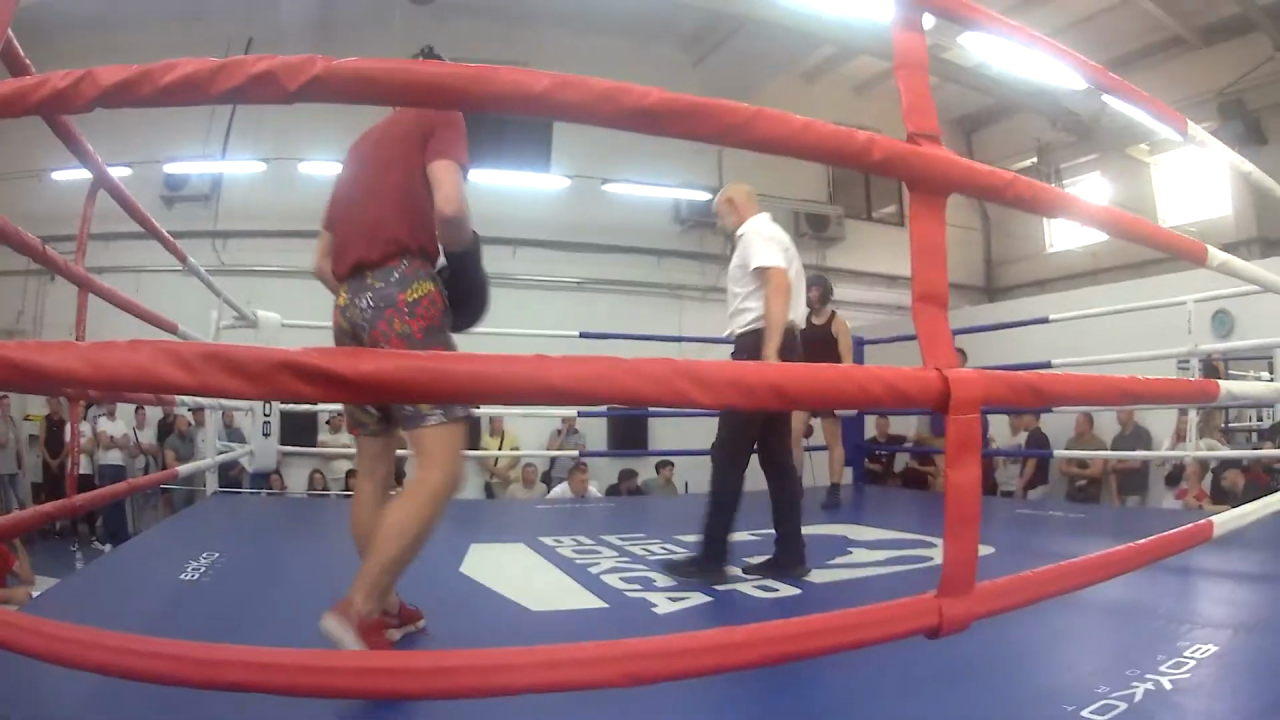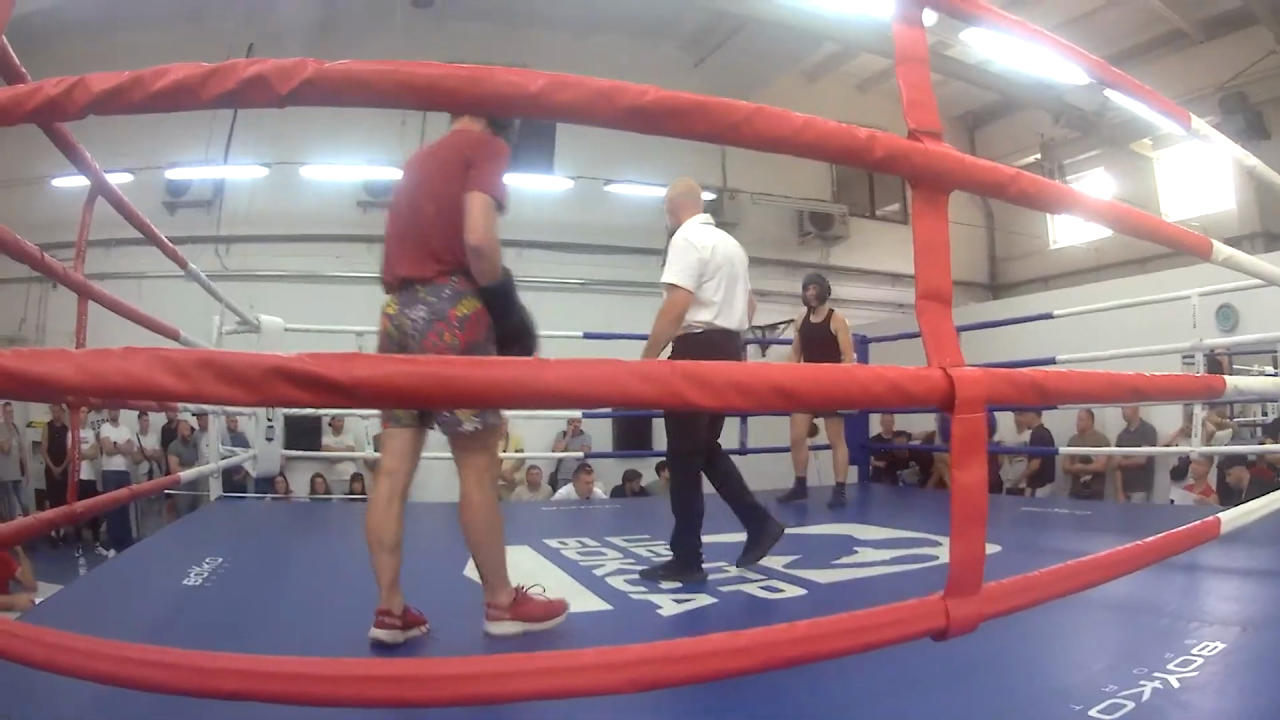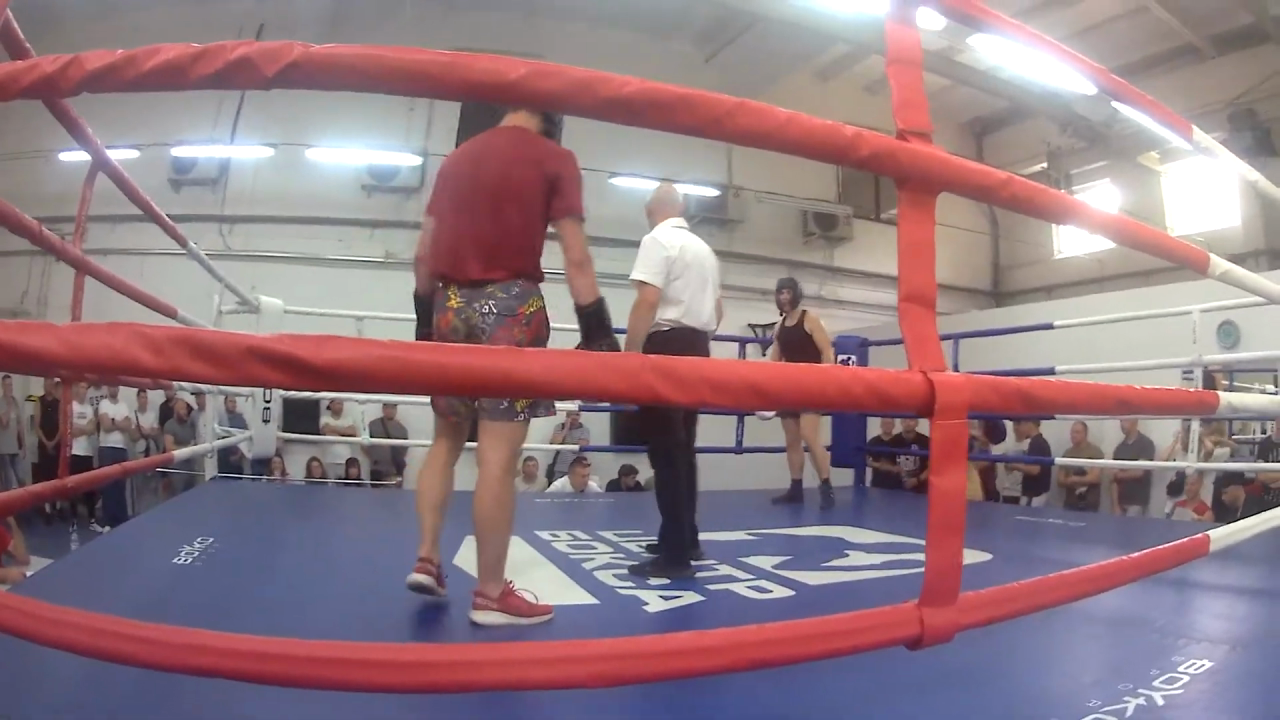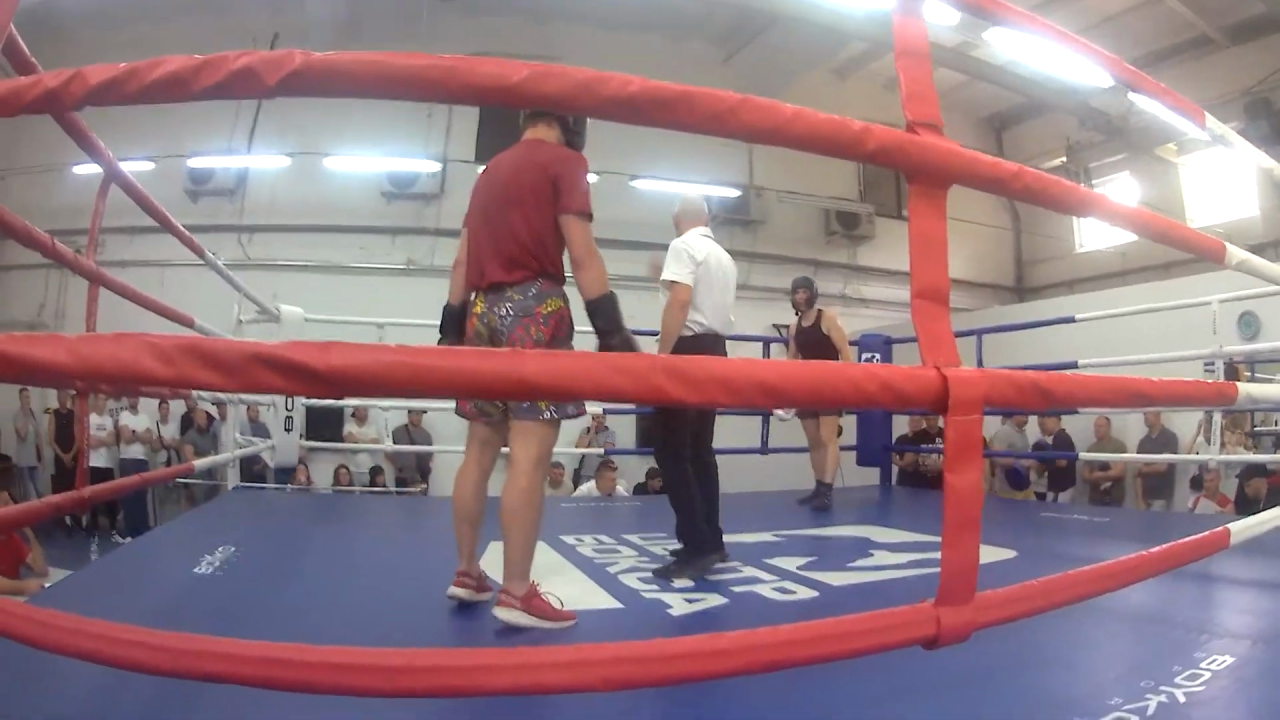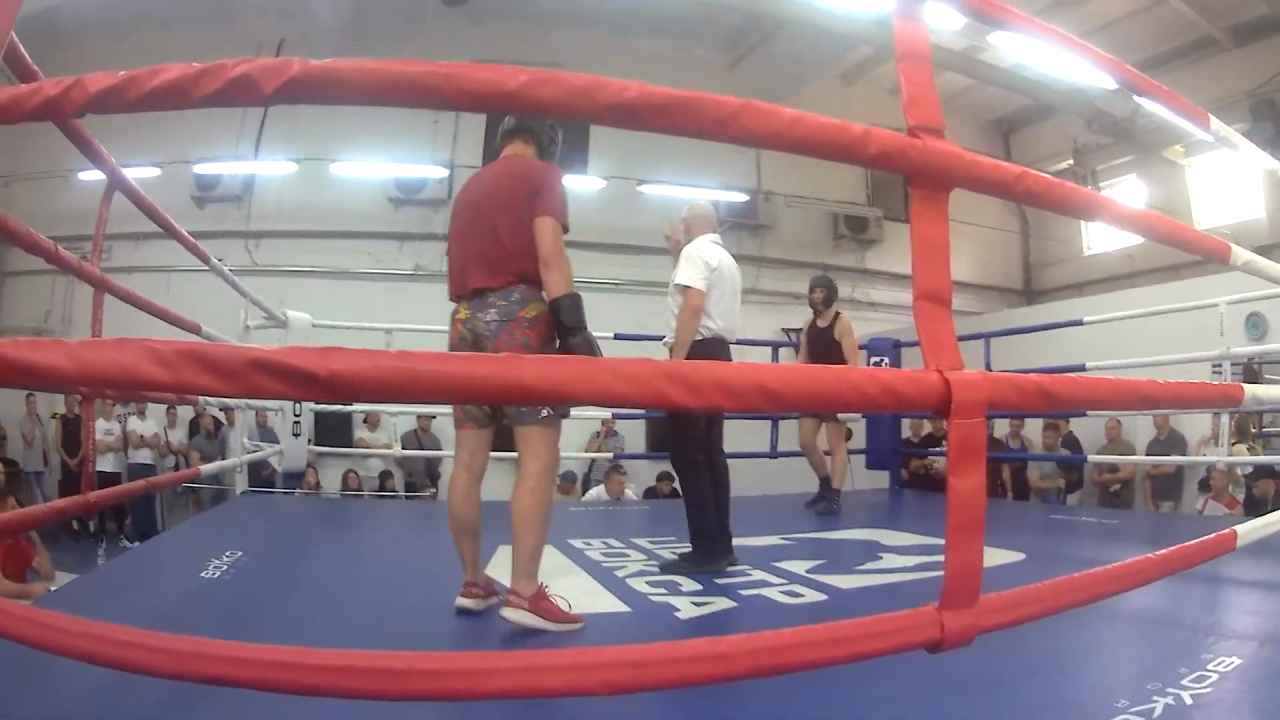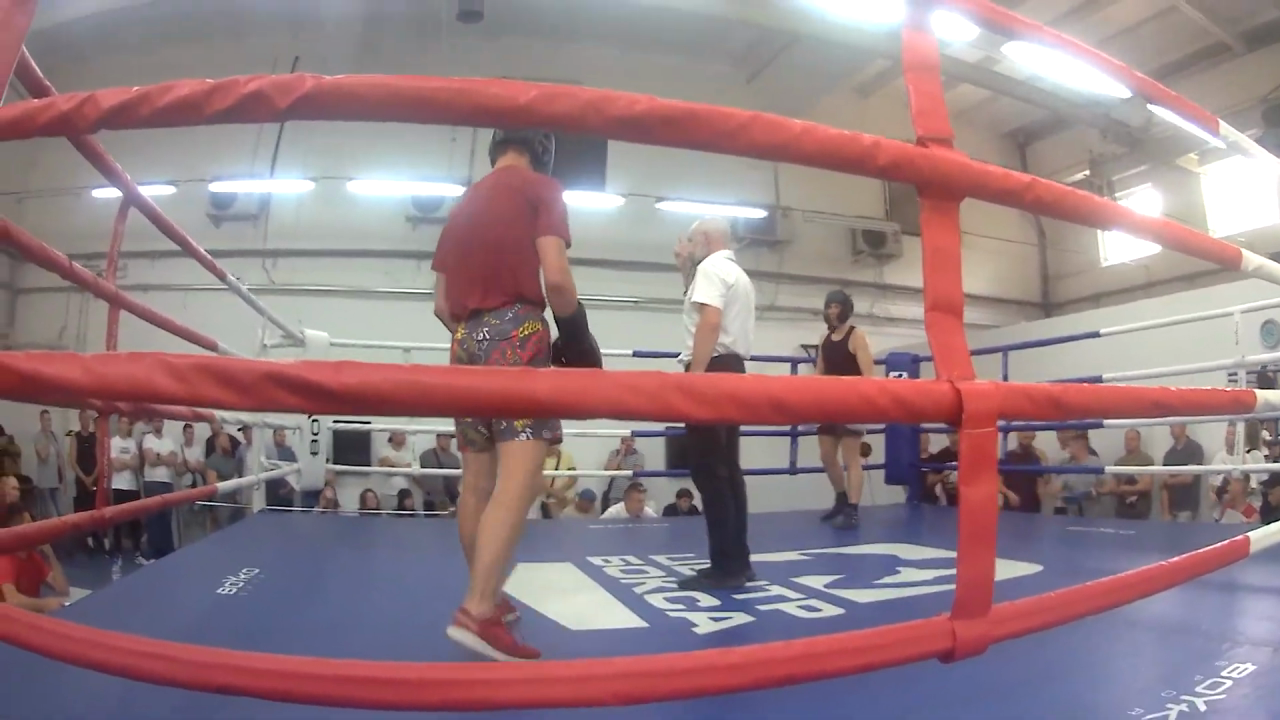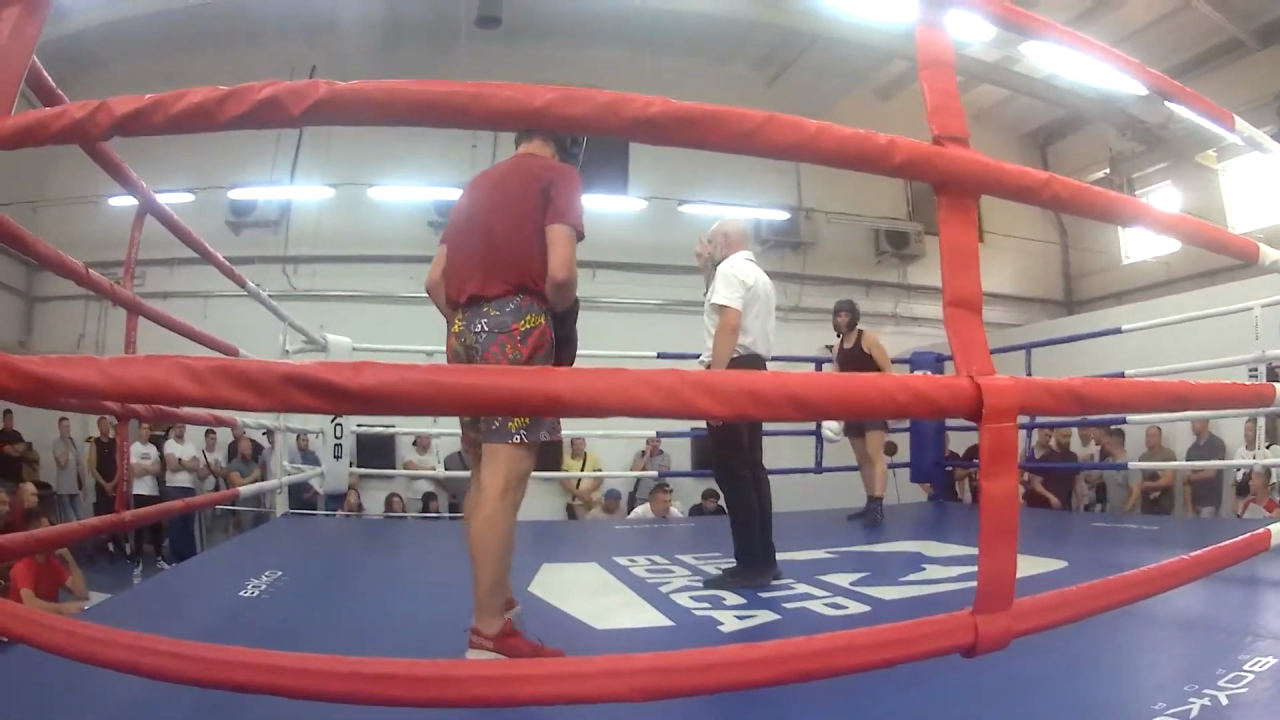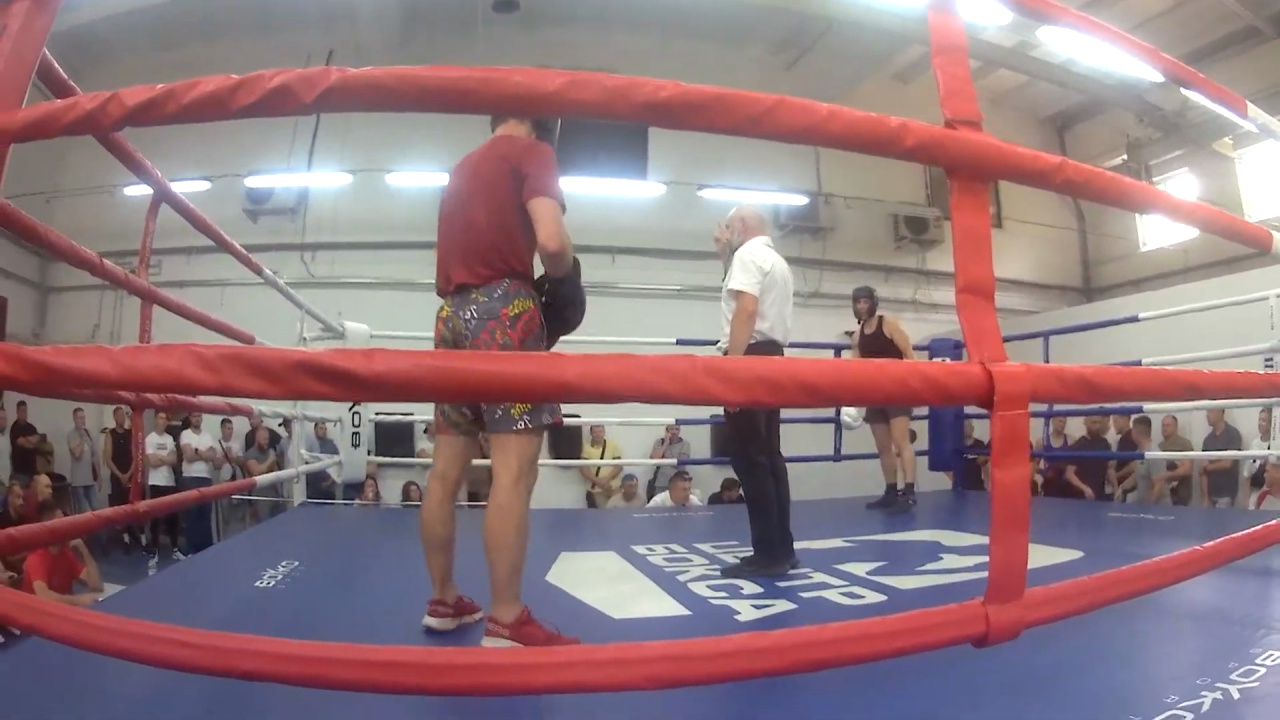
dt=0.4s
person 1, frame 1
left shoulder: (362, 145)
right shoulder: (441, 121)
left elbow: (321, 257)
right elbow: (448, 206)
right wrist: (464, 273)
left hip: (350, 300)
right hip: (406, 293)
left knee: (373, 468)
right knee: (439, 461)
left ankle: (384, 609)
right ankle: (358, 607)
person 1, frame 2
left shoulder: (415, 163)
right shoulder: (486, 148)
right elbow: (478, 239)
right wrist: (505, 305)
left hip: (397, 311)
right hip: (451, 308)
left knee: (394, 468)
right knee: (478, 468)
left ankle: (390, 609)
right ankle: (502, 601)
person 1, frame 3
left shoulder: (456, 158)
right shoulder: (554, 158)
left elbow: (424, 253)
right elbow: (576, 259)
left wrist: (426, 316)
right wrist: (598, 331)
left hip: (453, 305)
right hip: (512, 307)
left knee: (446, 440)
right knee: (497, 459)
left ankle: (427, 559)
right ankle: (490, 593)
person 1, frame 4
left shoulder: (489, 171)
right shoulder: (565, 161)
left elbow: (462, 261)
right elbow: (581, 253)
left wrist: (452, 327)
right wrist: (611, 329)
left hip: (482, 311)
right hip: (535, 308)
left knee: (480, 453)
right knee: (530, 458)
left ankle: (466, 572)
right ankle: (516, 592)
person 1, frame 5
left shoulder: (470, 187)
right shoulder: (542, 173)
right elbow: (549, 256)
right wrist: (572, 328)
left hip: (467, 319)
right hip: (517, 314)
left knee: (468, 461)
right knee: (538, 458)
left ankle: (473, 582)
right ankle: (524, 591)
person 1, frame 6
left shoulder: (461, 204)
right shoulder: (539, 187)
left elbow: (440, 300)
right elbow: (556, 277)
right wrist: (576, 333)
left hip: (466, 339)
right hip: (517, 332)
left knee: (477, 482)
right knee: (519, 479)
left ankle: (486, 597)
right ankle: (477, 614)
person 1, frame 7
left shoulder: (478, 183)
right shoulder: (558, 174)
left elbow: (435, 280)
right elbow: (560, 272)
right wrist: (563, 321)
left hip: (465, 329)
right hip: (517, 325)
left knee: (486, 478)
right knee: (504, 485)
left ankle: (492, 595)
right ankle: (490, 633)
person 1, frame 8
left shoulder: (464, 168)
right shoulder: (532, 151)
right elbow: (552, 242)
right wrist: (564, 279)
left hip: (452, 315)
right hip: (503, 311)
left knee: (446, 472)
right knee: (514, 473)
left ankle: (443, 600)
right ankle: (506, 619)
person 2, frame 1
left shoulder: (758, 234)
right shoulder: (773, 236)
left elbow: (779, 289)
left wrist: (769, 355)
left hip: (761, 348)
right hip: (781, 352)
left knee: (729, 453)
right knee: (777, 456)
left ankle: (711, 558)
right ankle: (790, 555)
person 2, frame 2
left shoulder: (686, 239)
right shoulder: (731, 243)
left elbow: (676, 305)
right elbow: (748, 304)
left wrist: (647, 359)
left hip: (697, 350)
right hip: (729, 349)
left knee: (684, 456)
right knee: (707, 449)
left ankle: (687, 559)
right ankle: (761, 526)
person 2, frame 3
left shoulder: (656, 241)
right shoulder: (704, 248)
left elbow: (647, 302)
right elbow: (717, 309)
left wrist: (628, 357)
left hip: (667, 347)
right hip: (697, 348)
left knee: (666, 452)
right knee: (682, 448)
left ankle: (675, 553)
right ankle: (684, 538)
person 2, frame 4
left shoulder: (684, 246)
right shoulder: (724, 256)
left elbow: (680, 301)
left wrist: (661, 356)
left hip: (689, 350)
right hip: (715, 350)
left knee: (670, 449)
right knee: (700, 448)
left ankle: (698, 544)
right ankle: (709, 541)
person 2, frame 5
left shoulder: (696, 251)
right shoulder: (727, 259)
left elbow: (692, 306)
left wrist: (675, 361)
right wrist: (676, 252)
left hip: (697, 355)
right hip: (718, 355)
left knee: (688, 454)
right knee: (710, 452)
left ankle: (707, 549)
right ankle: (719, 545)
person 2, frame 6
left shoulder: (711, 267)
right shoulder: (738, 274)
left elbow: (709, 322)
left wrist: (693, 379)
right wrist: (687, 268)
left hip: (712, 371)
right hip: (732, 370)
left knee: (710, 471)
right knee: (727, 468)
left ankle: (726, 565)
right ankle: (737, 560)
person 2, frame 7
left shoulder: (730, 269)
right shoulder: (759, 276)
left elbow: (728, 324)
right wrist: (708, 269)
left hip: (734, 373)
right hip: (754, 372)
left knee: (732, 471)
right knee: (750, 468)
left ankle: (751, 564)
right ankle: (763, 559)
person 2, frame 8
left shoulder: (748, 254)
right shoulder: (777, 261)
left elbow: (745, 311)
right wrist: (726, 254)
left hip: (750, 359)
right hip: (771, 358)
left knee: (749, 459)
right knee: (768, 457)
left ankle: (768, 553)
right ankle: (780, 548)
person 3, frame 1
left shoulder: (838, 322)
right shoulder: (801, 320)
left elbow: (847, 359)
left knee: (833, 440)
right knee: (793, 435)
left ankle: (834, 491)
person 3, frame 2
left shoulder: (837, 320)
right shoulder: (801, 320)
left elbow: (848, 356)
right elbow: (796, 353)
left knee: (836, 439)
right knee: (797, 437)
left ankle: (840, 491)
right ankle: (800, 486)
person 3, frame 3
left shoulder: (810, 319)
right shoulder: (779, 327)
left elbow: (827, 352)
right elbow: (775, 360)
left knee: (810, 437)
right knee: (792, 442)
left ankle: (826, 488)
right ankle: (796, 489)
person 3, frame 4
left shoulder: (827, 318)
right shoulder: (794, 328)
left elbow: (845, 351)
right elbow: (792, 361)
left knee: (828, 439)
right knee: (813, 442)
left ankle: (827, 491)
right ankle: (820, 488)
person 3, frame 5
left shoulder: (842, 322)
right shoulder: (808, 324)
left elbow: (852, 361)
right elbow: (803, 358)
left knee: (836, 445)
right knee: (805, 442)
left ankle: (834, 497)
right ankle: (824, 485)
person 3, frame 6
left shoulder: (856, 336)
right shoulder: (825, 339)
left elbow: (868, 373)
left knee: (851, 459)
right knee: (827, 458)
left ankle: (852, 512)
right ankle: (841, 500)
person 3, frame 7
left shoulder: (868, 338)
right shoulder: (837, 349)
left elbow: (887, 369)
left knee: (874, 454)
right knee: (861, 459)
left ankle: (877, 507)
right ankle: (871, 504)
person 3, frame 8
left shoulder: (889, 324)
right shoulder: (857, 336)
left elbow: (908, 353)
left knee: (901, 441)
right knee: (883, 447)
left ankle: (909, 492)
right ankle: (891, 493)
